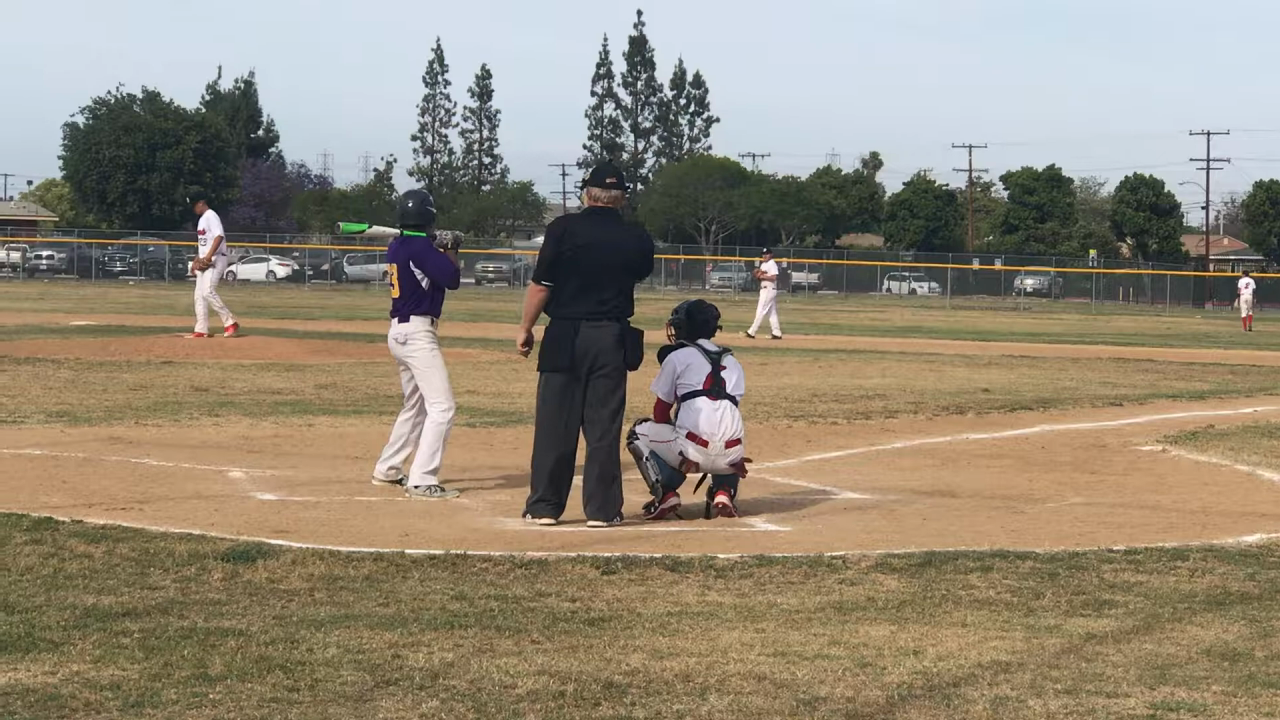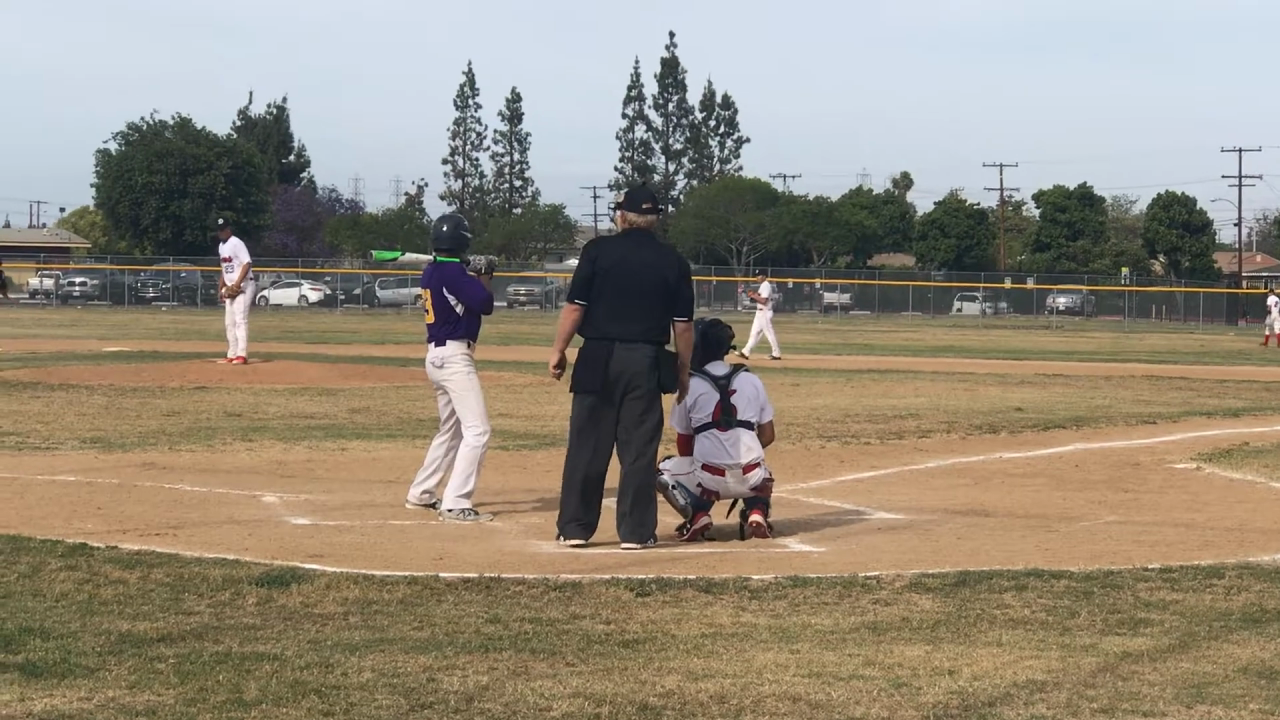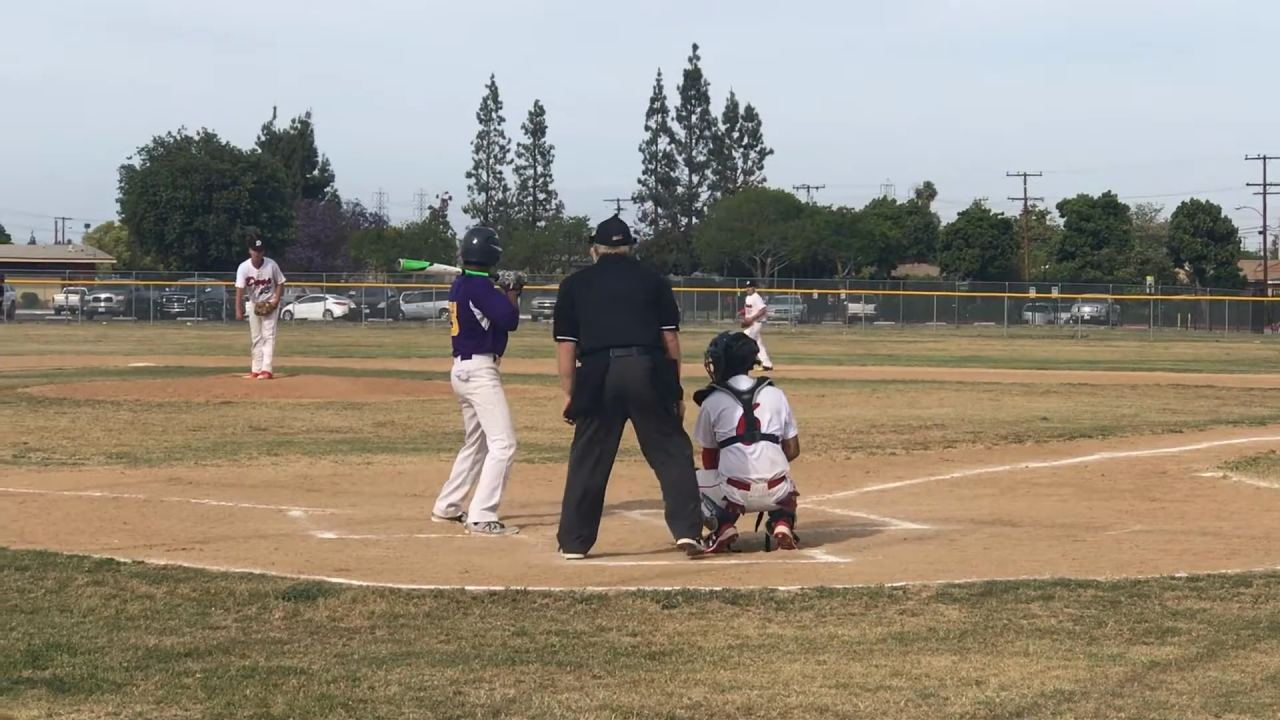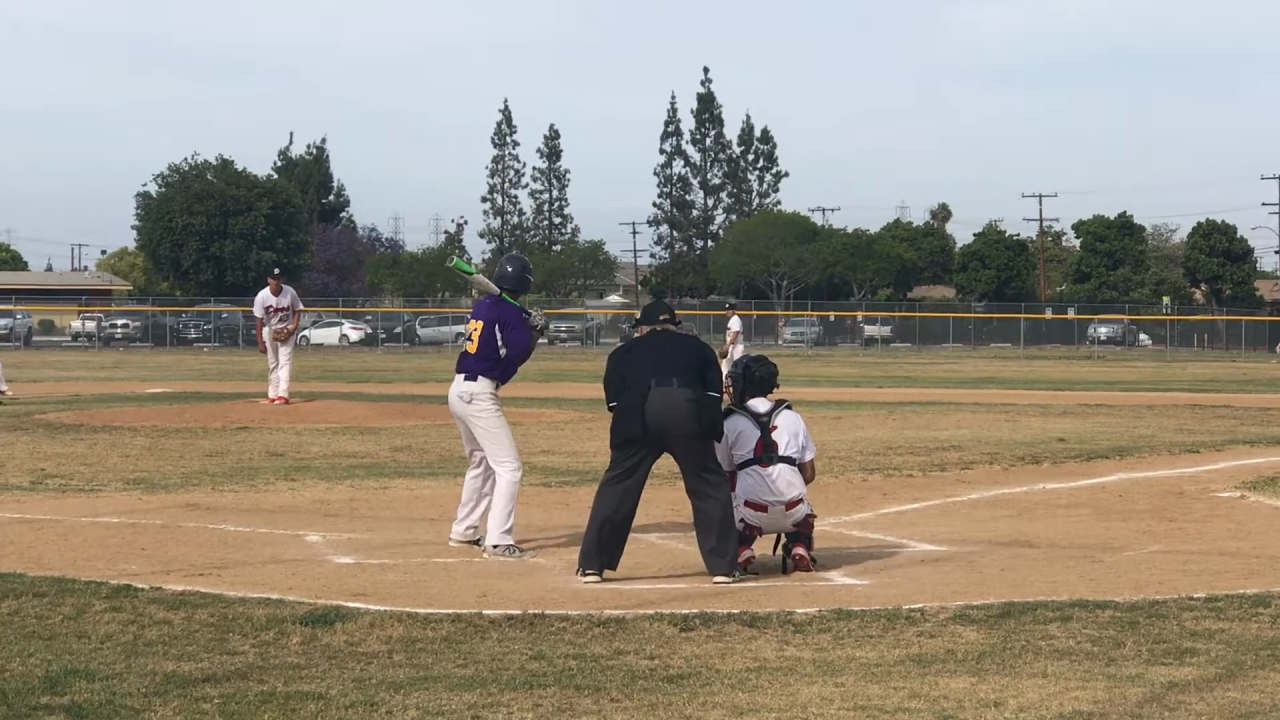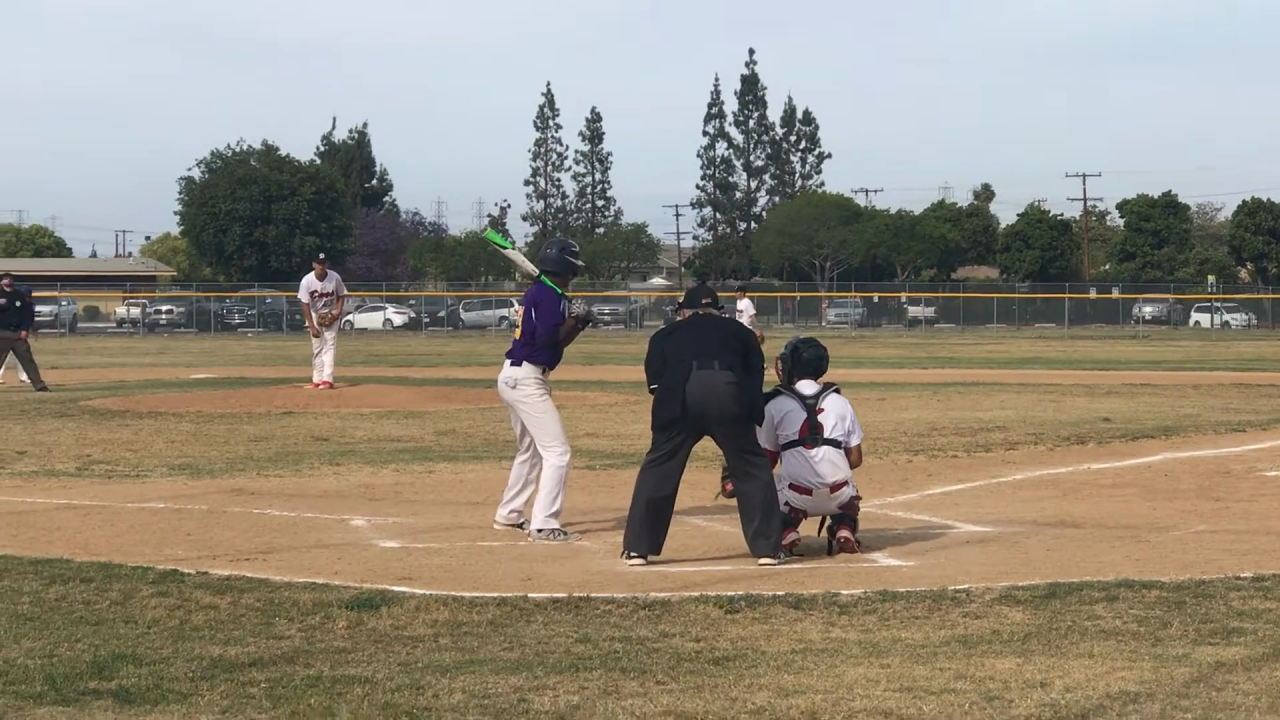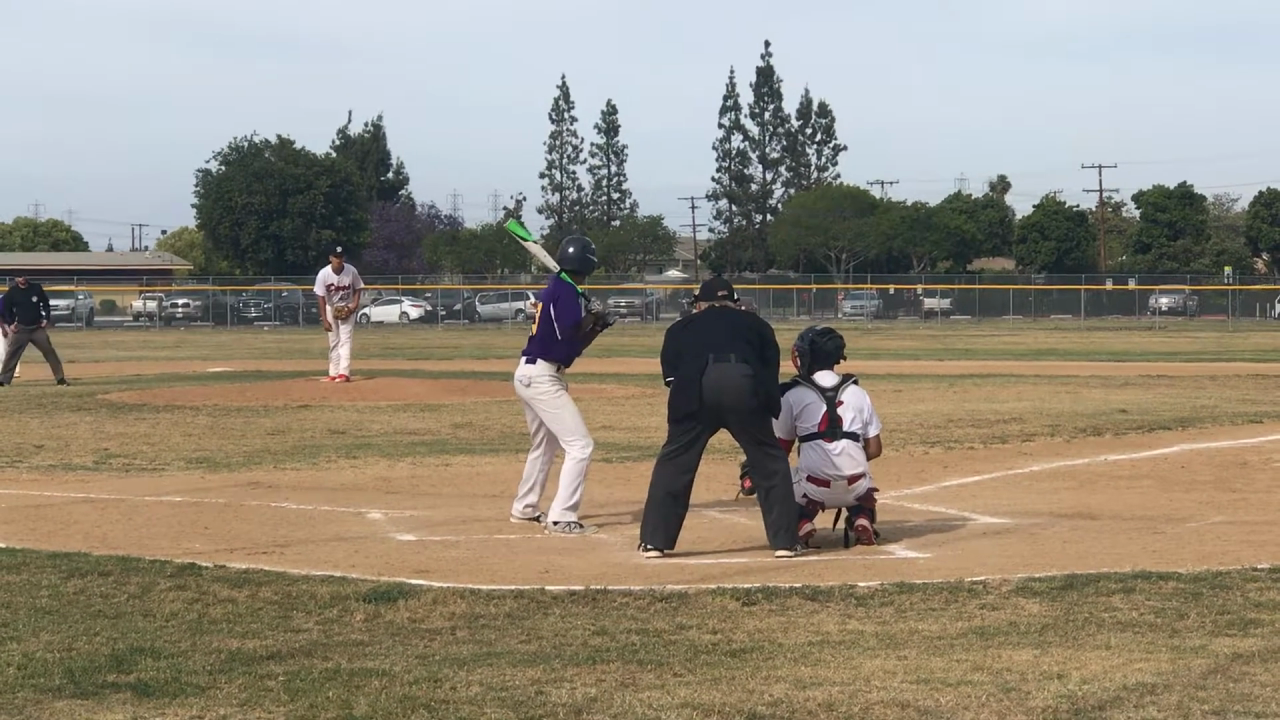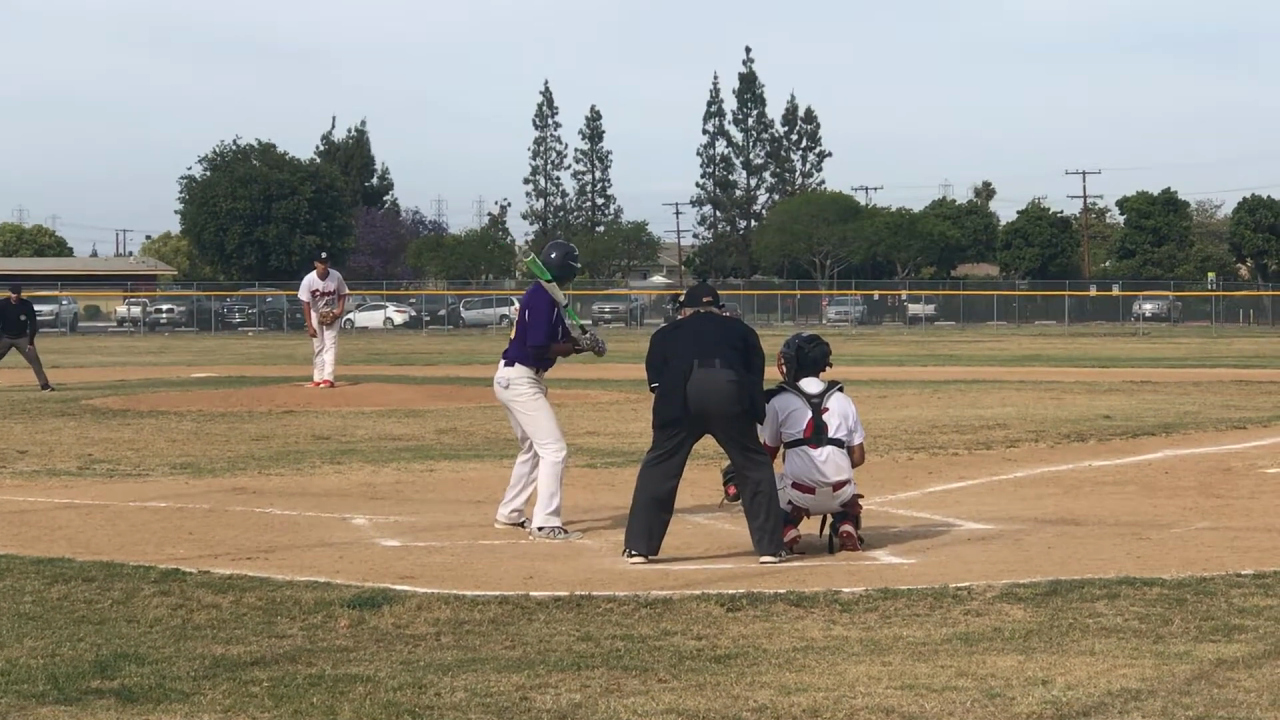
dt=0.7s
person 1, frame 1
left shoulder: (564, 228)
right shoulder: (638, 239)
left elbow: (541, 286)
left wrist: (525, 329)
left hip: (565, 336)
right hip: (612, 339)
left knee: (555, 423)
right knee: (605, 427)
left ankle: (544, 505)
right ankle: (602, 509)
person 1, frame 2
left shoulder: (598, 249)
right shoulder: (673, 261)
left elbow: (574, 307)
right elbow: (682, 325)
left wrist: (558, 351)
right wrist: (683, 372)
left hip: (598, 358)
right hip: (647, 362)
left knee: (586, 447)
right knee: (639, 450)
left ankle: (573, 527)
right ankle: (636, 531)
person 1, frame 3
left shoulder: (575, 283)
right shoulder: (652, 279)
left elbow: (566, 344)
right elbow: (669, 336)
left wrist: (569, 393)
right wrist: (674, 387)
left hip: (597, 376)
right hip: (647, 371)
left knee: (587, 460)
right knee: (672, 452)
left ankle: (574, 541)
right ankle: (688, 530)
person 1, frame 4
left shoulder: (623, 352)
right shoulder: (697, 346)
left elbow: (617, 405)
right elbow: (713, 397)
left wrist: (629, 454)
right wrist: (700, 442)
left hip: (638, 410)
right hip: (688, 406)
left knee: (617, 484)
right knee: (710, 485)
left ankle: (591, 565)
right ankle: (723, 566)
person 1, frame 5
left shoulder: (665, 335)
right shoulder: (739, 331)
left elbow: (656, 384)
right elbow: (755, 378)
left wrist: (667, 420)
right wrist: (745, 420)
left hip: (680, 395)
right hip: (729, 391)
left knee: (658, 468)
right knee: (753, 468)
left ankle: (637, 548)
right ankle: (767, 549)
person 1, frame 6
left shoulder: (680, 327)
right shoulder: (755, 323)
left elbow: (671, 374)
right elbow: (771, 368)
right wrist: (767, 405)
left hip: (696, 388)
right hip: (745, 385)
left knee: (673, 461)
right knee: (771, 461)
left ankle: (654, 541)
right ankle: (785, 541)
person 1, frame 7
left shoulder: (665, 333)
right shoulder: (740, 329)
left elbow: (656, 379)
right elbow: (756, 374)
right wrist: (753, 411)
left hip: (681, 395)
right hip: (730, 390)
left knee: (657, 467)
right knee: (755, 466)
left ankle: (638, 548)
right ankle: (769, 547)
person 2, frame 1
left shoulder: (397, 246)
right shoulder: (420, 246)
right elbow: (452, 279)
left wrist: (438, 248)
right wrist: (451, 250)
left hip: (401, 331)
right hip: (417, 333)
left knee: (415, 406)
right knee: (441, 407)
left ankle: (386, 470)
right ankle: (422, 481)
person 2, frame 2
left shoulder: (431, 271)
right shoulder: (453, 271)
right elbow: (485, 304)
left wrist: (475, 276)
right wrist: (484, 276)
left hip: (438, 355)
right hip: (454, 357)
left knee: (451, 431)
right knee: (477, 430)
left ankle: (420, 493)
right ankle: (455, 505)
person 2, frame 3
left shoulder: (460, 284)
right shoulder: (480, 285)
right elbow: (510, 320)
left wrist: (503, 291)
right wrist: (512, 292)
left hip: (464, 368)
right hip: (479, 370)
left knee: (476, 443)
right knee: (502, 444)
left ankle: (446, 507)
right ankle: (481, 517)
person 2, frame 4
left shoulder: (482, 306)
right shoulder: (511, 311)
right elbow: (518, 355)
left wrist: (529, 330)
right wrist: (536, 331)
left hip: (460, 390)
right hip: (479, 393)
left knee: (481, 464)
right knee: (508, 466)
left ankle: (463, 531)
right ankle: (498, 541)
person 2, frame 5
left shoulder: (537, 292)
right shoulder: (549, 294)
left elbow: (556, 343)
right elbow: (548, 338)
left wrist: (579, 324)
right wrist: (573, 318)
left hip: (515, 377)
right hip: (526, 380)
left knee: (531, 450)
right knee: (557, 451)
left ankle: (508, 515)
right ankle: (544, 525)
person 2, frame 6
left shoulder: (555, 289)
right shoulder: (566, 291)
left elbow: (575, 346)
right elbow: (570, 332)
left wrist: (599, 325)
right wrist: (592, 316)
left hip: (530, 374)
right hip: (542, 377)
left knee: (545, 445)
right knee: (580, 445)
left ankle: (524, 508)
right ankle: (561, 518)
person 2, frame 7
left shoulder: (545, 296)
right shoulder: (542, 297)
left elbow: (562, 343)
right elbow: (537, 347)
left wrist: (581, 343)
right wrist: (572, 345)
left hip: (513, 378)
right hip: (520, 380)
left knee: (532, 449)
right knee: (553, 449)
left ankle: (509, 513)
right ankle: (545, 524)
person 3, frame 1
left shoulder: (677, 356)
right shoulder: (733, 363)
left elbow: (660, 413)
left wrist: (675, 438)
left hip: (691, 449)
right hip: (728, 456)
left knee: (639, 433)
left ankle: (665, 494)
right ankle: (724, 492)
person 3, frame 2
left shoulder: (690, 387)
right shoulder: (752, 380)
left elbow: (684, 444)
right elbow: (767, 436)
left wrist: (695, 466)
left hip: (710, 479)
right hip: (750, 478)
left knee: (665, 470)
left ankle: (696, 515)
right ankle: (756, 512)
person 3, frame 3
left shoulder: (712, 401)
right shoulder: (776, 394)
left elbow: (710, 460)
right elbow: (792, 450)
left hip: (735, 493)
right hip: (775, 492)
left ankle: (722, 527)
right ankle: (782, 525)
person 3, frame 4
left shoulder: (730, 423)
right shoulder: (793, 417)
right elbow: (809, 474)
left hip: (752, 516)
right hip: (793, 514)
left ankle: (740, 550)
right ankle: (799, 548)
person 3, frame 5
left shoulder: (775, 405)
right shoulder: (841, 402)
left elbow: (767, 461)
right elbow: (855, 459)
left hip: (797, 499)
right hip: (838, 497)
left ankle: (785, 532)
right ankle: (845, 531)
person 3, frame 6
left shoulder: (793, 395)
right shoulder: (858, 393)
left elbow: (780, 450)
right elbow: (873, 450)
left hip: (813, 490)
right hip: (854, 488)
left ankle: (800, 523)
right ankle: (862, 521)
person 3, frame 7
left shoulder: (778, 401)
right shoulder: (843, 400)
left elbow: (767, 455)
right elbow: (858, 457)
left hip: (800, 496)
right hip: (839, 494)
left ankle: (787, 530)
right ankle: (847, 529)
